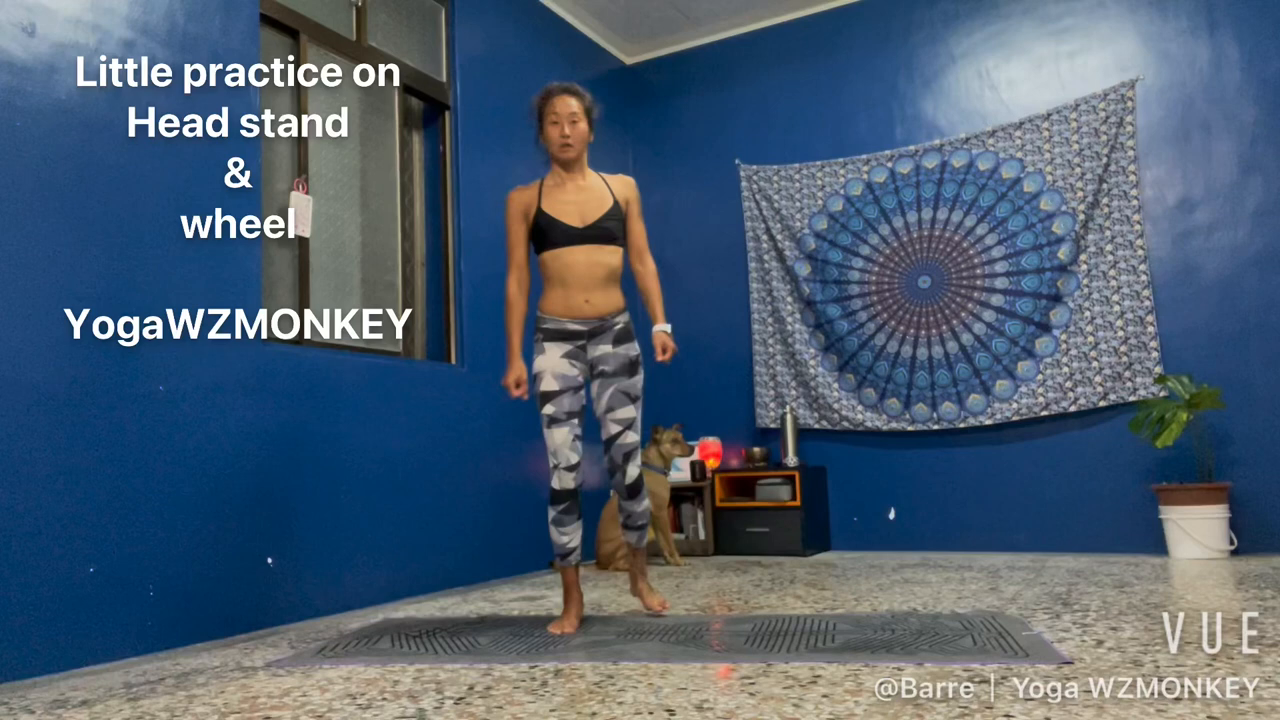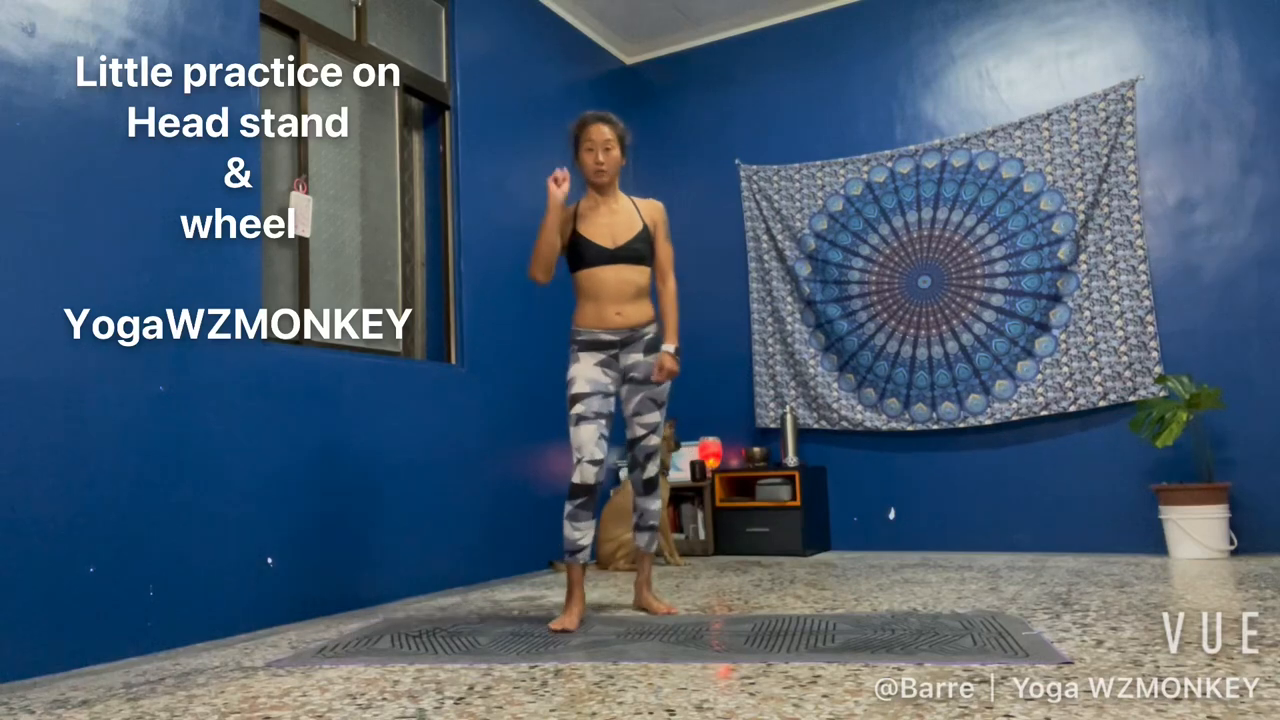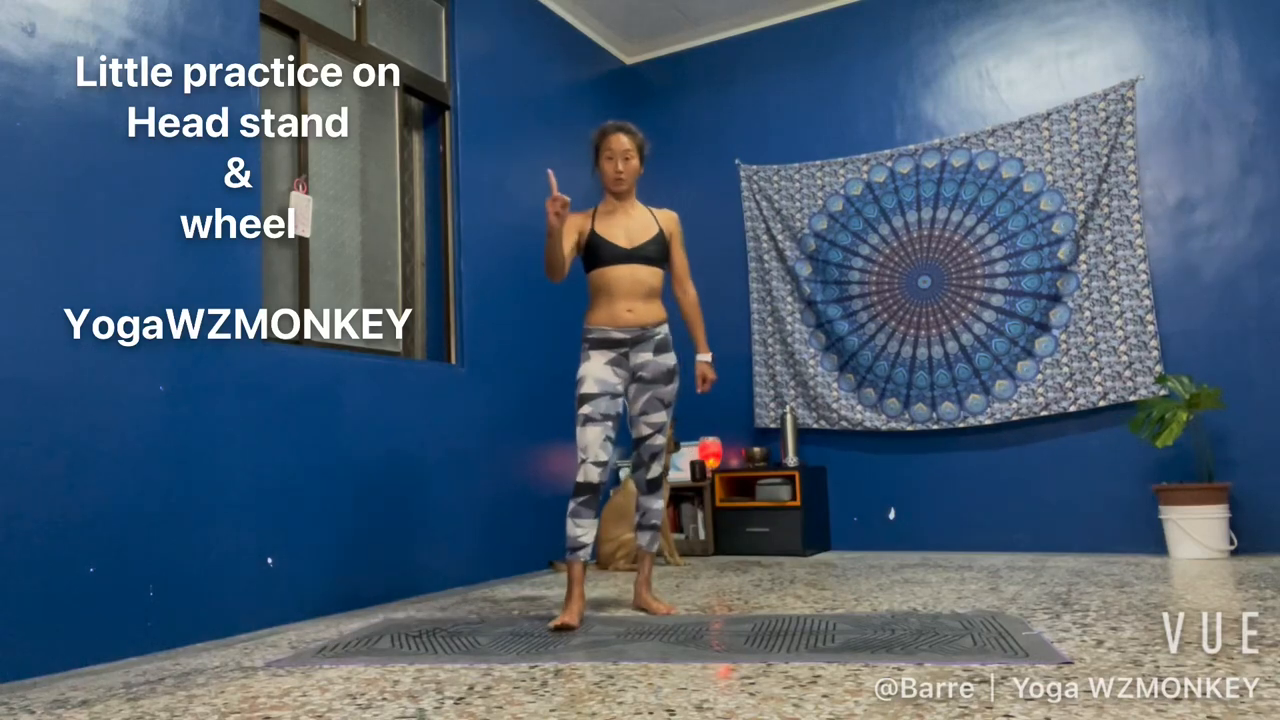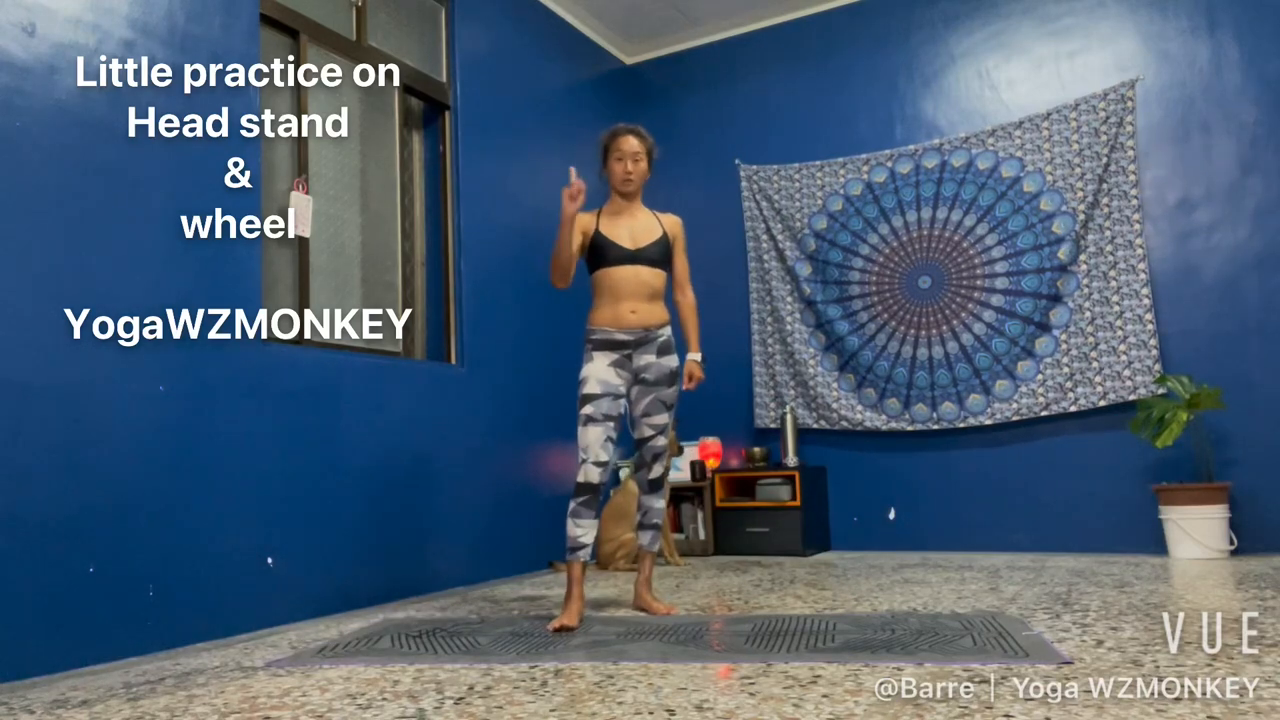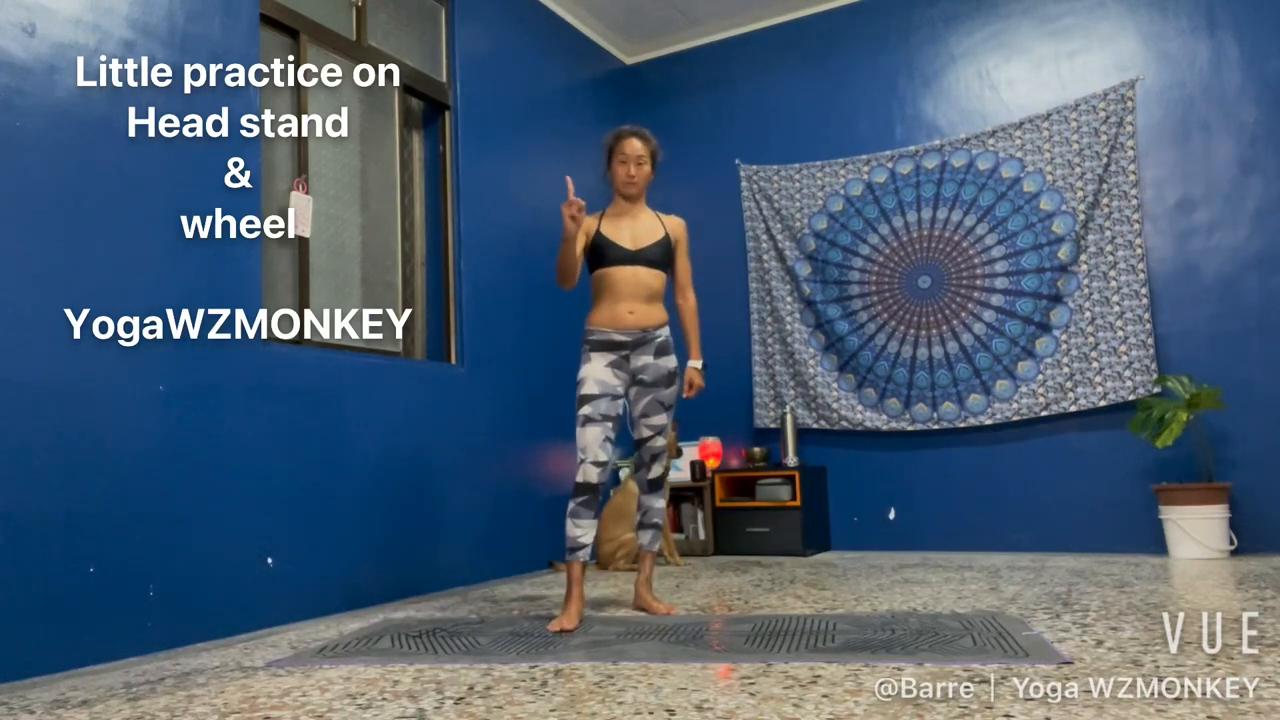
dt=0.4s
person 1, frame 1
left shoulder: (622, 188)
right shoulder: (524, 200)
left elbow: (642, 260)
right elbow: (516, 279)
left wrist: (661, 323)
right wrist: (515, 356)
left hip: (617, 334)
right hip: (556, 339)
left knee: (626, 459)
right knee: (564, 470)
left ankle: (639, 573)
right ankle: (572, 600)
person 1, frame 2
left shoulder: (651, 212)
right shoulder: (565, 218)
left elbow: (667, 282)
right elbow: (539, 277)
left wrist: (669, 345)
right wrist: (552, 213)
left hip: (644, 346)
right hip: (590, 349)
left knee: (646, 466)
right knee: (586, 468)
left ankle: (643, 586)
right ankle: (575, 598)
person 1, frame 3
left shoulder: (666, 221)
right shoulder: (581, 222)
left elbow: (685, 289)
right elbow: (555, 273)
left wrist: (703, 352)
right wrist: (553, 230)
left hip: (656, 347)
right hip: (600, 349)
left knee: (651, 468)
right knee: (590, 468)
left ankle: (643, 586)
right ankle: (575, 596)
person 1, frame 4
left shoulder: (670, 224)
right shoulder: (588, 222)
left elbow: (684, 291)
right elbow: (560, 279)
left wrist: (693, 351)
right wrist: (567, 221)
left hip: (658, 348)
right hip: (604, 349)
left knee: (653, 468)
right knee: (592, 467)
left ankle: (644, 586)
right ankle: (574, 596)
person 1, frame 5
left shoulder: (673, 226)
right shoulder: (590, 223)
left elbow: (685, 295)
right elbow: (565, 281)
left wrist: (695, 359)
right wrist: (569, 234)
left hip: (657, 349)
right hip: (602, 349)
left knee: (653, 468)
right knee: (590, 467)
left ankle: (644, 586)
right ankle: (574, 597)
